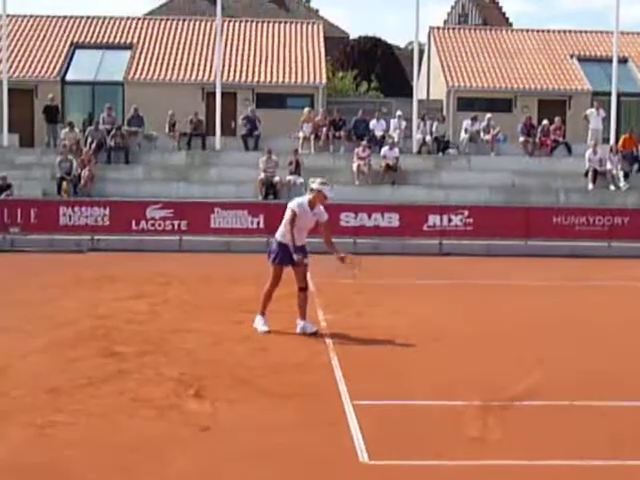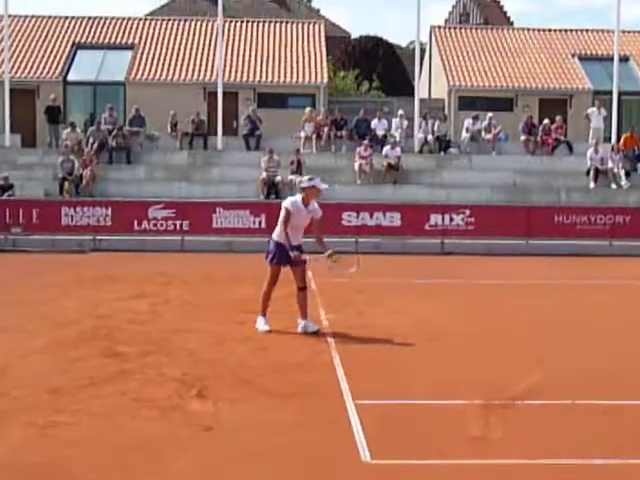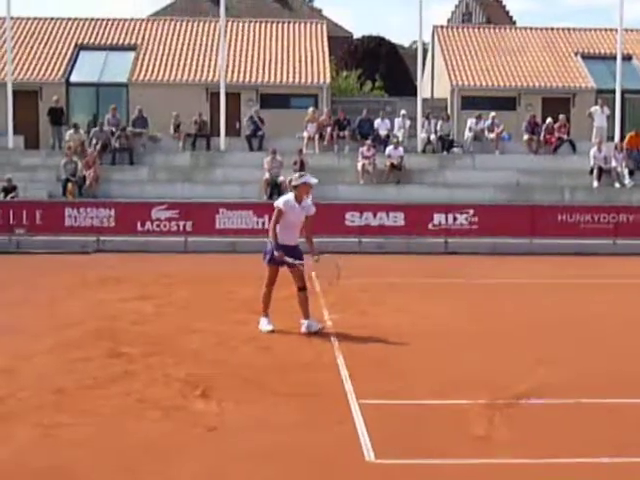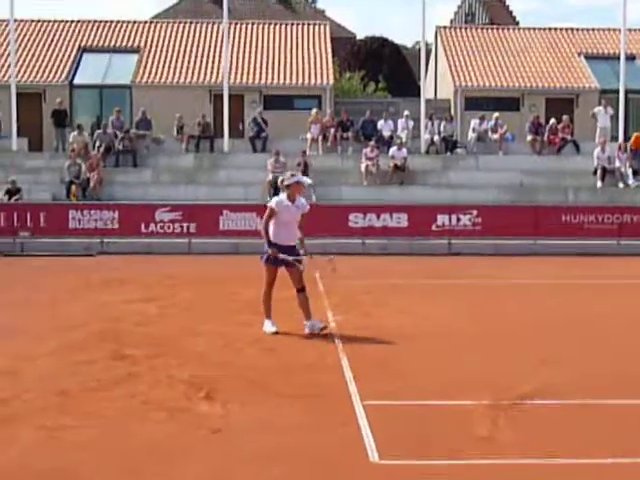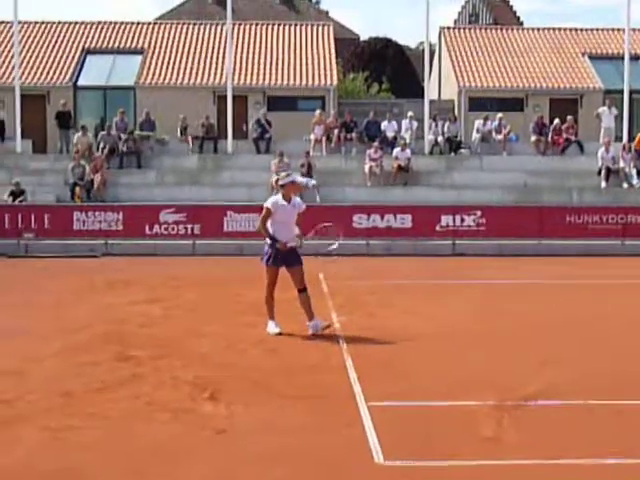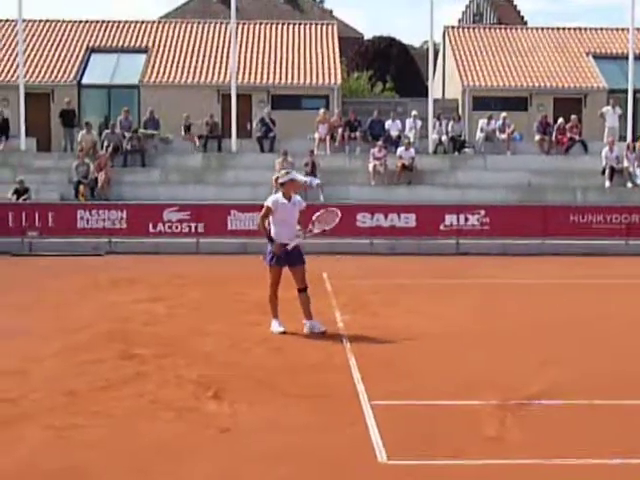
dt=0.2s
person 1, frame 1
left shoulder: (320, 212)
right shoulder: (297, 204)
left elbow: (327, 237)
right elbow: (289, 230)
left wrist: (337, 254)
right wrist: (294, 251)
left hip: (300, 247)
right hip: (282, 244)
left knee: (303, 285)
right knee: (274, 283)
left ankle: (302, 322)
right ankle: (261, 317)
person 1, frame 2
left shoulder: (315, 209)
right shoulder: (291, 203)
left elbow: (317, 234)
right elbow: (283, 228)
left wrist: (326, 251)
right wrist: (290, 249)
left hip: (296, 246)
right hip: (280, 245)
left knee: (302, 284)
right knee: (271, 283)
left ankle: (304, 321)
right ankle: (262, 318)
person 1, frame 3
left shoulder: (308, 206)
right shoulder: (284, 202)
left elbow: (306, 230)
right elbow: (273, 226)
left wrist: (313, 251)
right wrist: (276, 249)
left hip: (294, 247)
right hip: (278, 246)
left knee: (302, 284)
right knee: (270, 283)
left ankle: (307, 321)
right ankle: (264, 319)
person 1, frame 4
left shoulder: (302, 204)
right shoulder: (277, 202)
right elbow: (264, 225)
left wrist: (302, 245)
right wrist: (270, 245)
left hip: (291, 248)
right hip: (275, 248)
left knee: (300, 286)
right knee: (269, 285)
left ankle: (310, 322)
right ankle: (268, 321)
person 1, frame 5
left shoulder: (297, 203)
right shoulder: (273, 202)
right elbow: (261, 225)
left wrist: (299, 235)
right wrist: (275, 241)
left hip: (291, 248)
right hip: (274, 248)
left knee: (301, 285)
right knee: (271, 286)
left ankle: (313, 322)
right ankle: (271, 322)
person 1, frame 6
left shoulder: (298, 201)
right shoulder: (274, 201)
right elbow: (261, 222)
left wrist: (302, 230)
right wrist: (272, 241)
left hip: (293, 247)
right hip: (277, 248)
left knee: (302, 285)
right knee: (274, 286)
left ankle: (309, 322)
right ankle: (275, 321)
